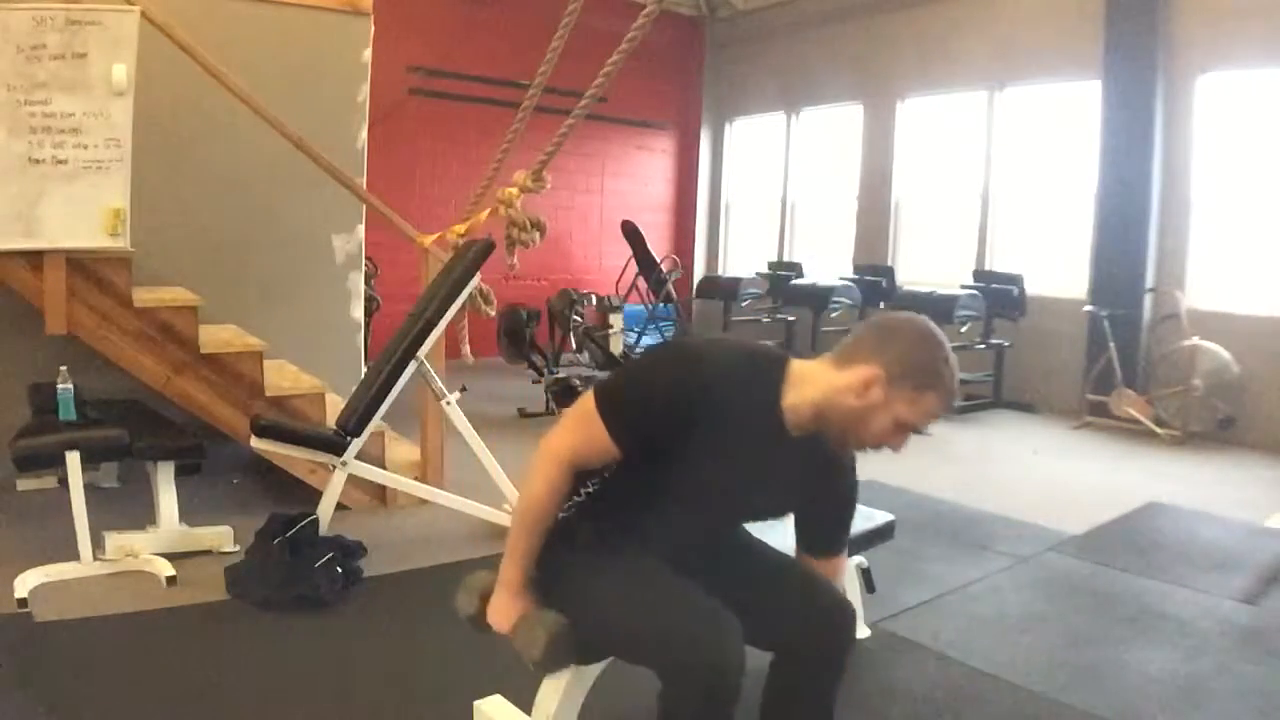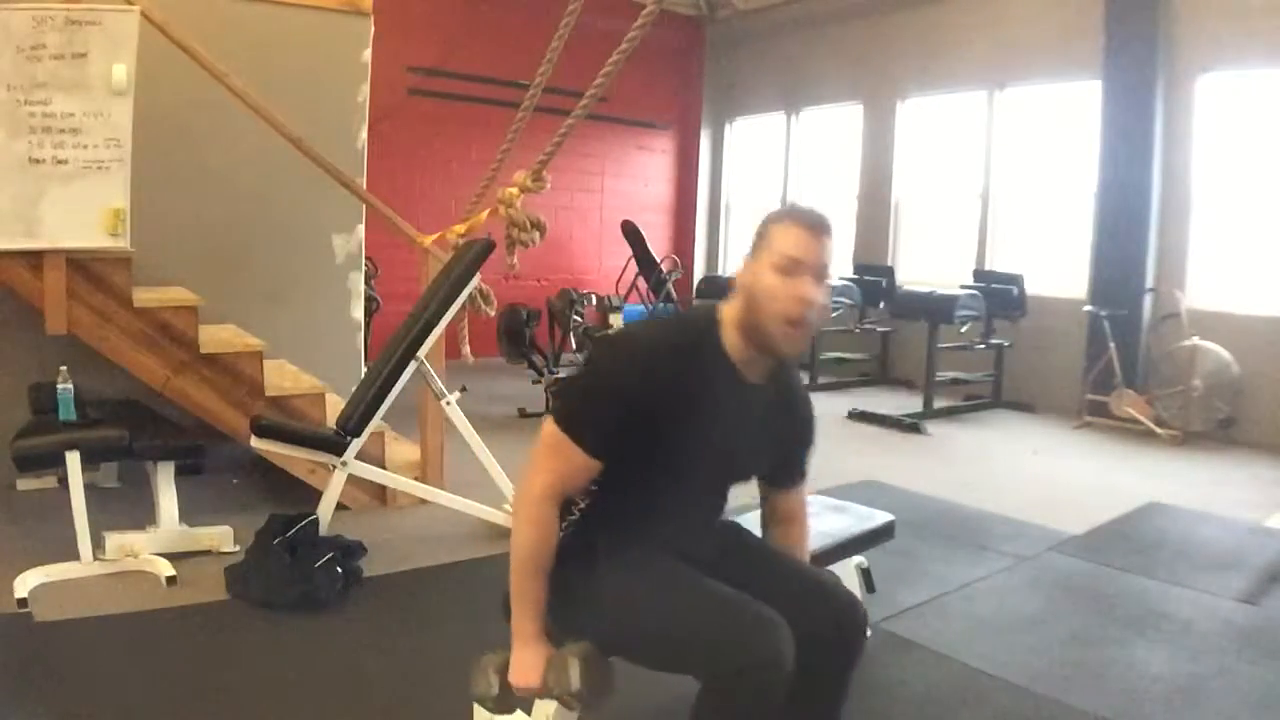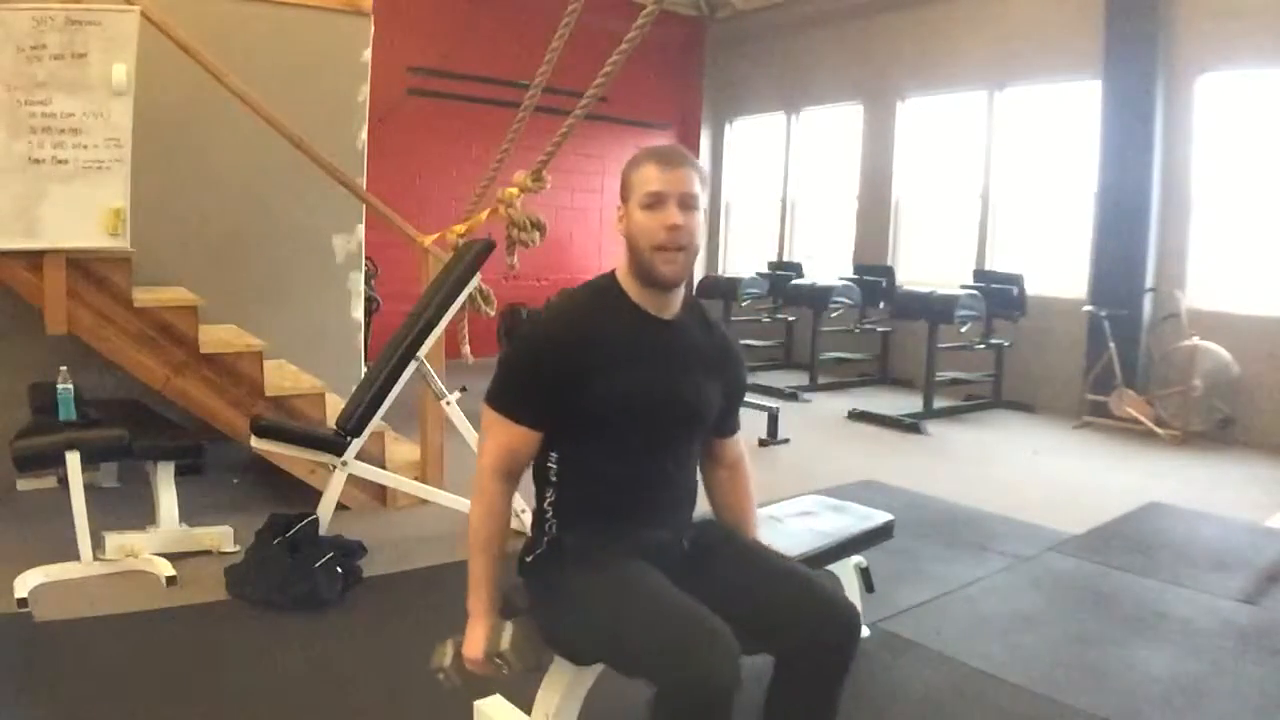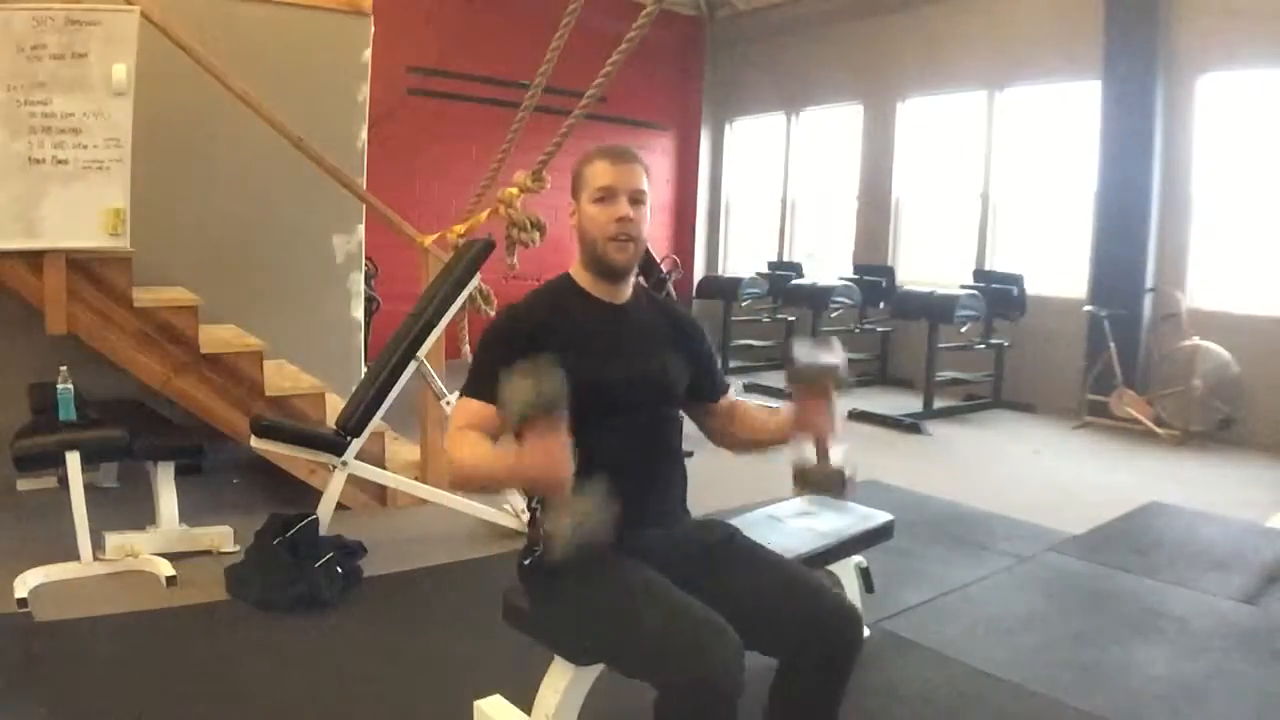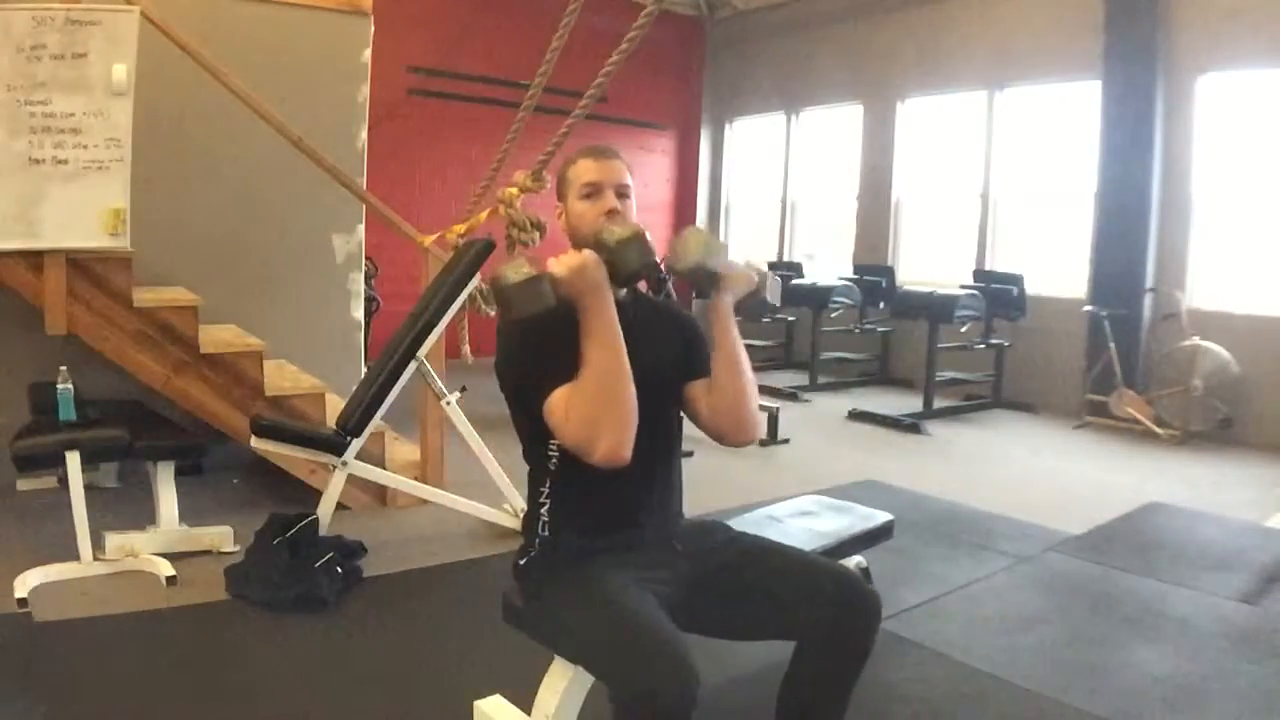
dt=0.5s
person 1, frame 1
left shoulder: (828, 466)
right shoulder: (702, 376)
left elbow: (822, 580)
right elbow: (562, 452)
right wrist: (512, 586)
right hip: (590, 548)
left knee: (827, 621)
right knee: (707, 649)
person 1, frame 2
left shoulder: (788, 402)
right shoulder: (648, 358)
left elbow: (785, 516)
right elbow: (542, 491)
right wrist: (529, 639)
right hip: (595, 560)
left knee: (836, 618)
right knee: (754, 645)
person 1, frame 3
left shoulder: (715, 348)
right shoulder: (562, 333)
left elbow: (724, 461)
right elbow: (495, 472)
left wrist: (760, 580)
right wrist: (481, 614)
left hip: (680, 543)
right hip: (579, 558)
left knee: (828, 620)
right knee: (703, 660)
person 1, frame 4
left shoulder: (672, 324)
right shoulder: (529, 324)
left elbow: (726, 421)
right elbow: (456, 453)
left wrist: (794, 423)
right wrist: (521, 466)
left hip: (677, 537)
right hip: (578, 557)
left knee: (831, 625)
right knee: (709, 661)
person 1, frame 5
left shoulder: (666, 321)
right shoulder: (534, 325)
left elbow: (738, 427)
right elbow: (608, 444)
left wrist: (723, 303)
right wrist: (596, 304)
left hip: (673, 541)
right hip: (576, 560)
left knee: (848, 604)
